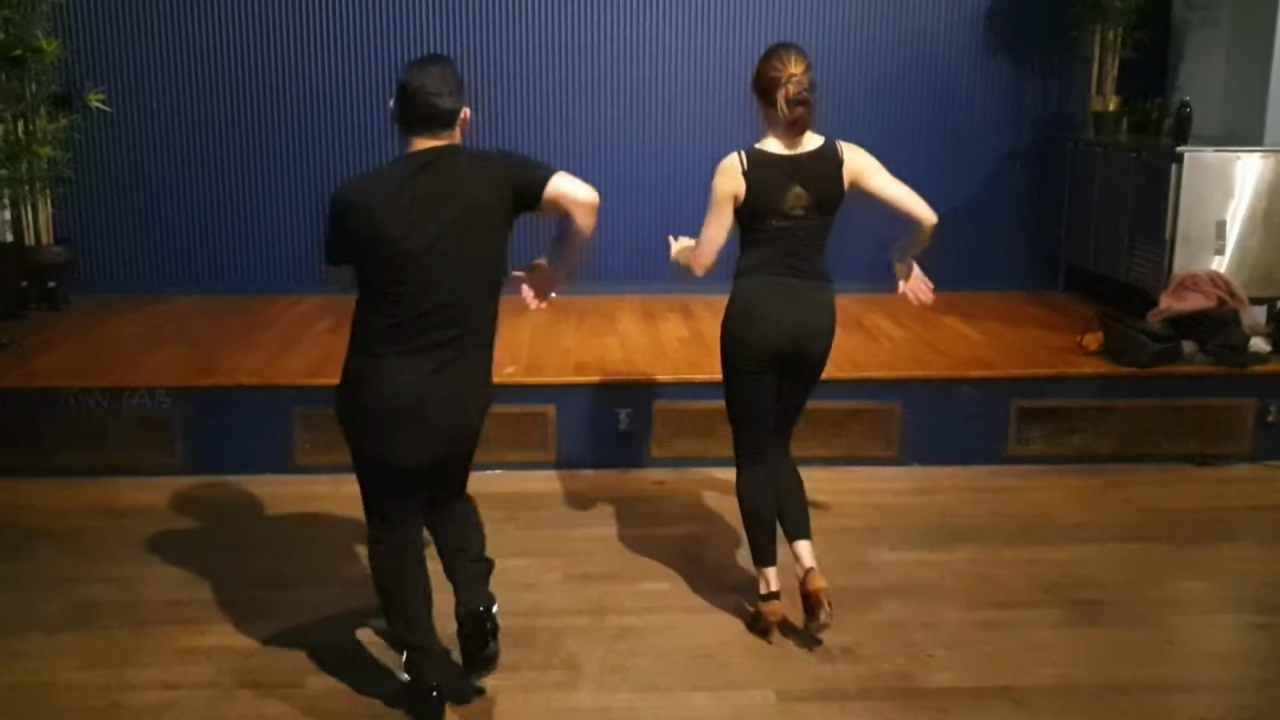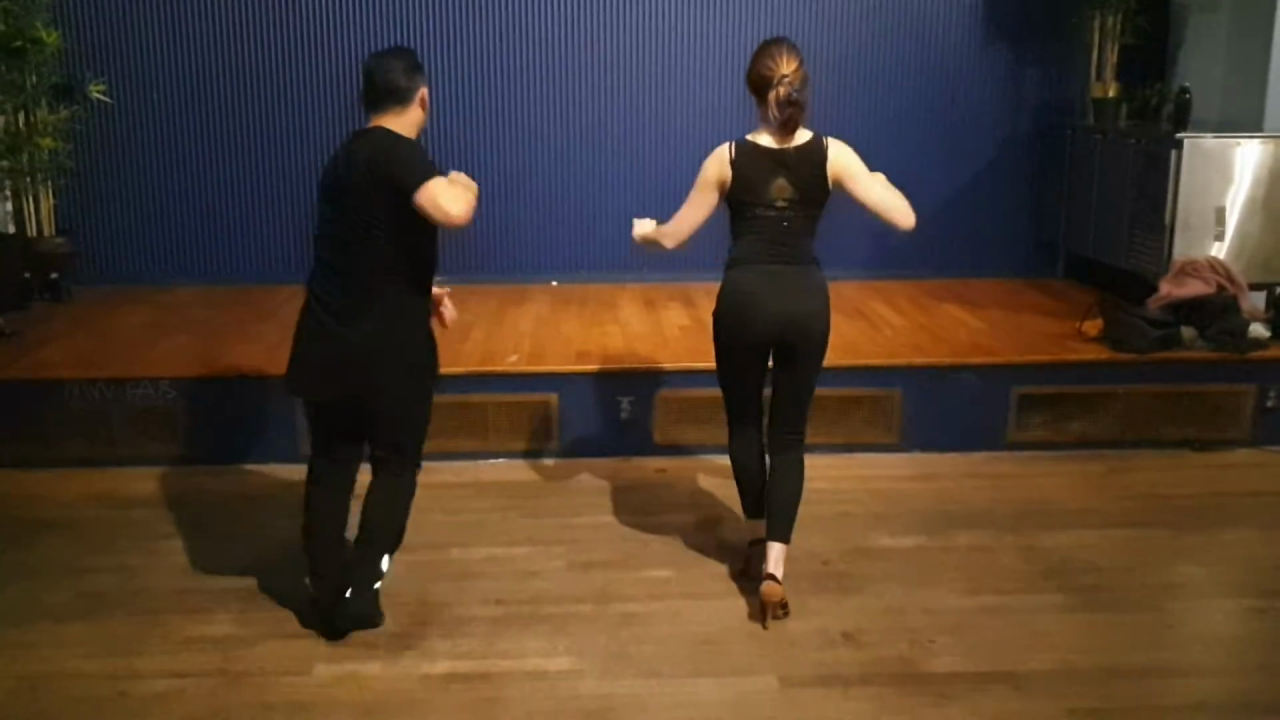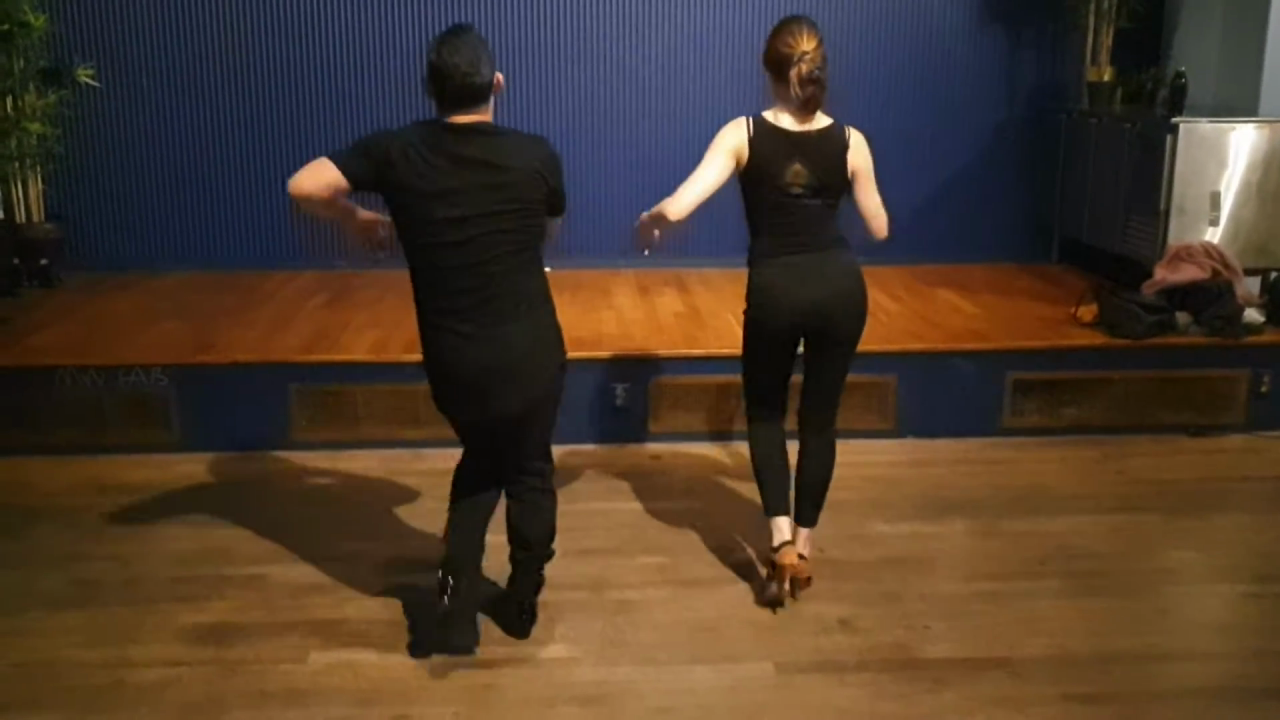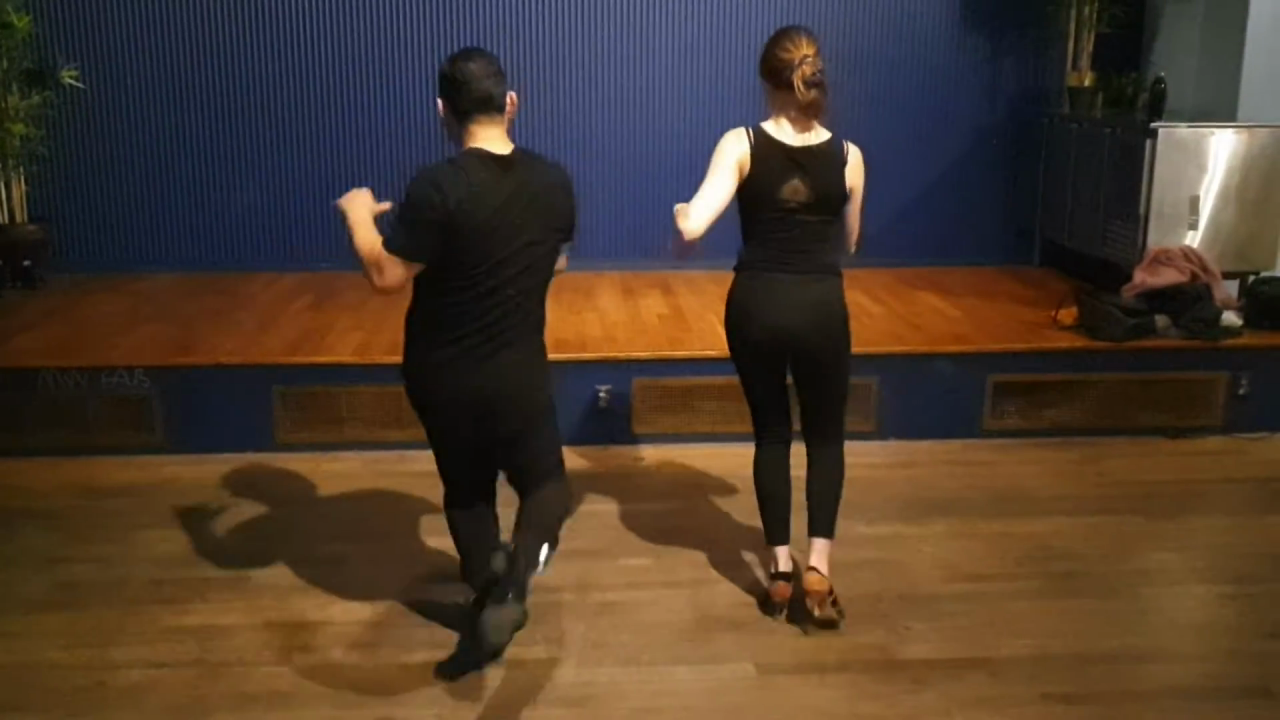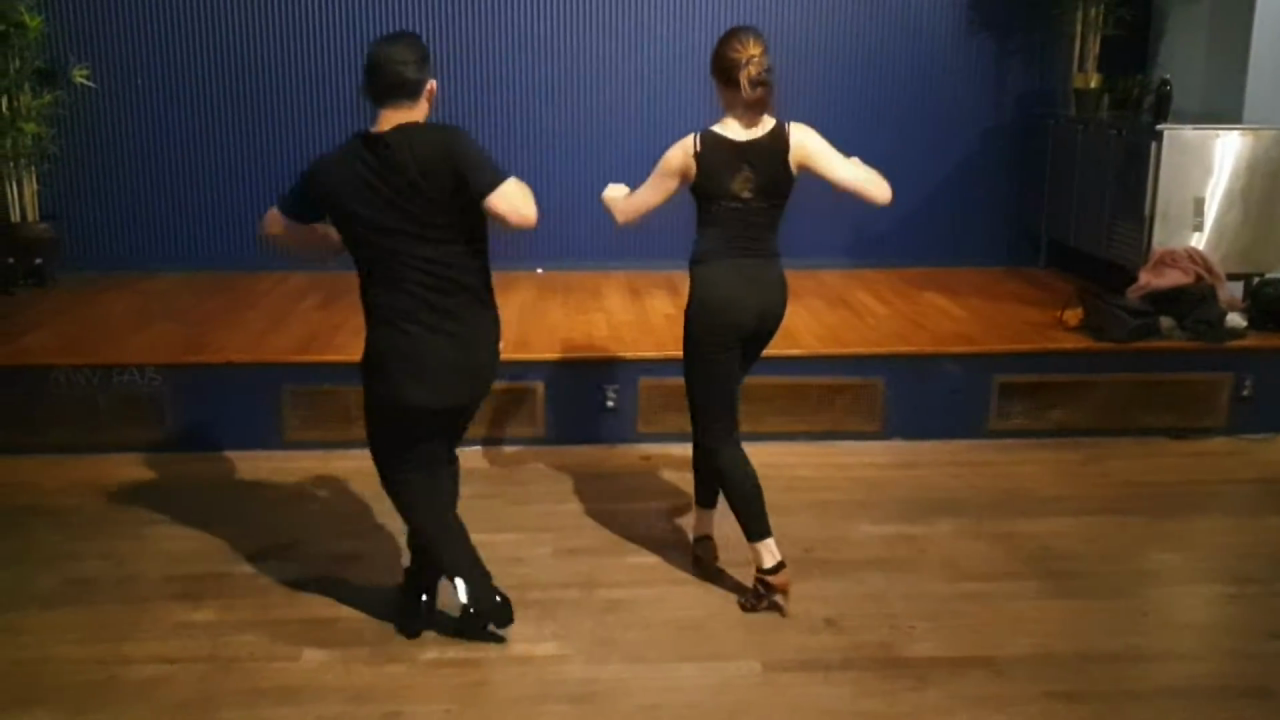
dt=1s
person 1, frame 1
left shoulder: (357, 197)
right shoulder: (493, 173)
right elbow: (585, 200)
right wrist: (550, 269)
left hip: (380, 391)
right hip: (460, 390)
left knee: (394, 529)
right knee: (447, 503)
right ankle: (477, 612)
person 1, frame 2
left shoulder: (344, 158)
right shoulder: (395, 154)
right elbow: (452, 212)
left wrist: (421, 290)
right wrist: (464, 187)
left hip: (322, 346)
right hip: (389, 352)
left knee: (330, 466)
right knee: (396, 465)
left ankle: (330, 595)
right ankle: (358, 591)
person 1, frame 3
left shoulder: (397, 152)
right shoulder: (535, 156)
left elbow: (302, 185)
left wrist: (360, 218)
left hip: (453, 358)
right hip: (531, 352)
left knee: (480, 463)
right knee: (530, 472)
left ankle: (458, 605)
right ankle: (523, 598)
person 1, frame 4
left shoulder: (437, 186)
right shoulder: (555, 182)
left elbow: (387, 277)
left wrist: (358, 213)
left hip: (438, 375)
right hip: (516, 373)
left knee: (467, 490)
right knee: (544, 483)
left ankle: (491, 598)
right ankle: (513, 583)
person 1, frame 5
left shoulder: (335, 169)
right shoulder: (451, 148)
left elbow: (275, 229)
right elbow: (523, 214)
right wrist: (507, 187)
left hip: (399, 356)
right hip: (474, 352)
left knee: (409, 474)
right knee: (435, 457)
left ankle: (478, 594)
right ankle: (428, 582)
person 2, frame 1
left shoulder: (737, 168)
right shoulder: (844, 159)
left elbow: (700, 264)
right elbow: (926, 217)
left wrist: (679, 248)
right wrist: (907, 260)
left hip: (754, 314)
right hip: (814, 315)
left knee: (753, 452)
right knee: (776, 443)
left ankle: (770, 596)
right ankle: (809, 567)
person 2, frame 2
left shoulder: (727, 158)
right shoulder: (831, 154)
left elbow: (673, 236)
right elbow: (904, 220)
left wrist: (643, 230)
right wrist: (880, 183)
left hip: (744, 301)
right hip: (806, 302)
left knee: (744, 426)
right knee: (788, 435)
left ankle: (757, 538)
right ankle: (773, 570)
person 2, frame 3
left shoulder: (742, 134)
right shoulder: (849, 142)
left elbow: (677, 208)
right elbow: (879, 230)
left wrist: (649, 219)
left hip: (775, 292)
right hip: (841, 289)
left knee: (765, 416)
right knee: (819, 420)
left ankle: (780, 542)
right ankle: (802, 548)
person 2, frame 4
left shoulder: (742, 145)
right shoulder: (847, 157)
left elbow: (691, 228)
right elbow: (847, 245)
left wrist: (684, 213)
left hip: (755, 308)
right hip: (820, 309)
left knee: (771, 434)
right knee: (825, 436)
left ankle: (779, 572)
right ankle: (818, 568)
person 2, frame 5
left shoulder: (691, 149)
right shoulder: (794, 140)
left elbow: (626, 214)
right elbow: (881, 195)
left wrist: (610, 194)
right wrist: (844, 172)
left hip: (718, 295)
right hip: (770, 292)
left knee: (719, 431)
right knee: (714, 410)
left ankle: (771, 566)
right ankle: (702, 532)
